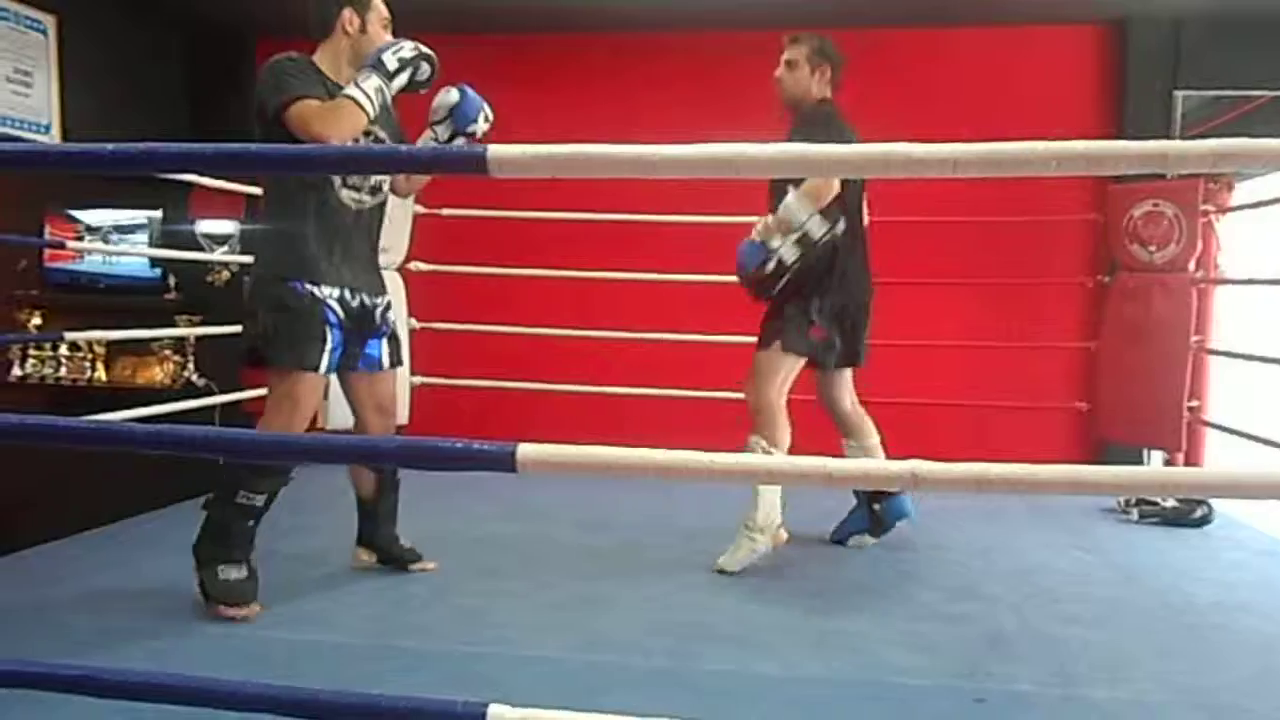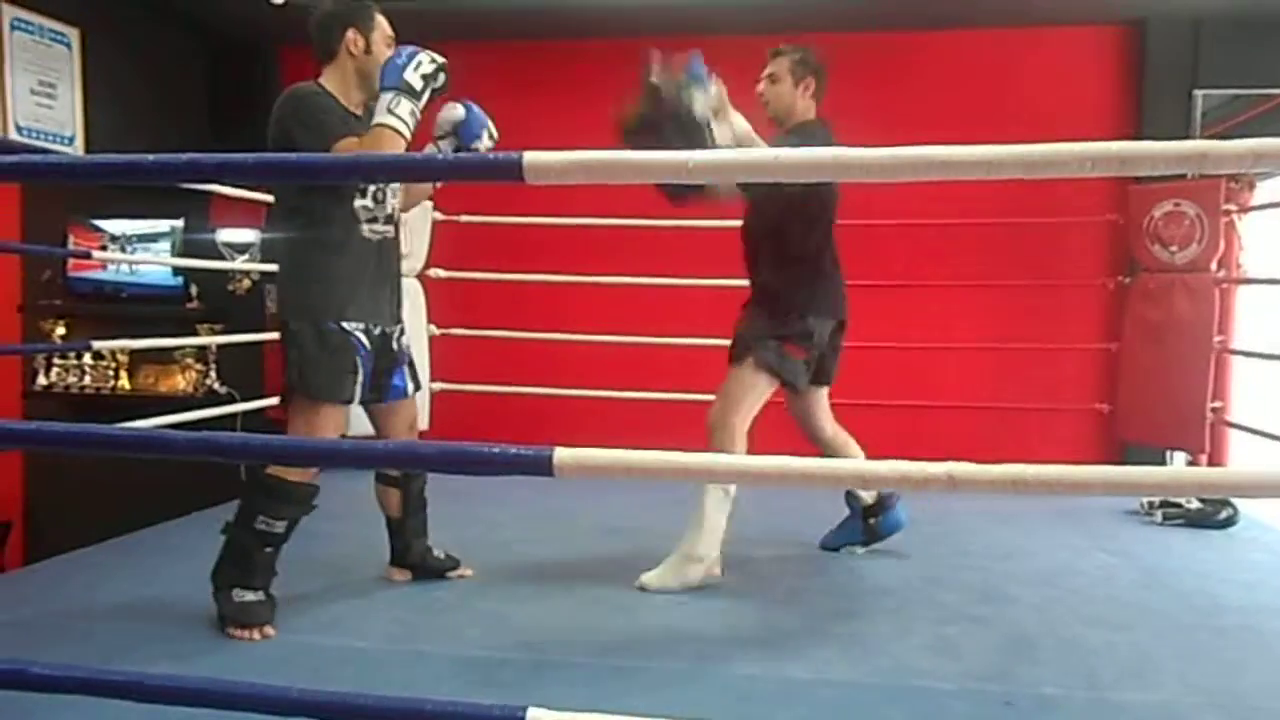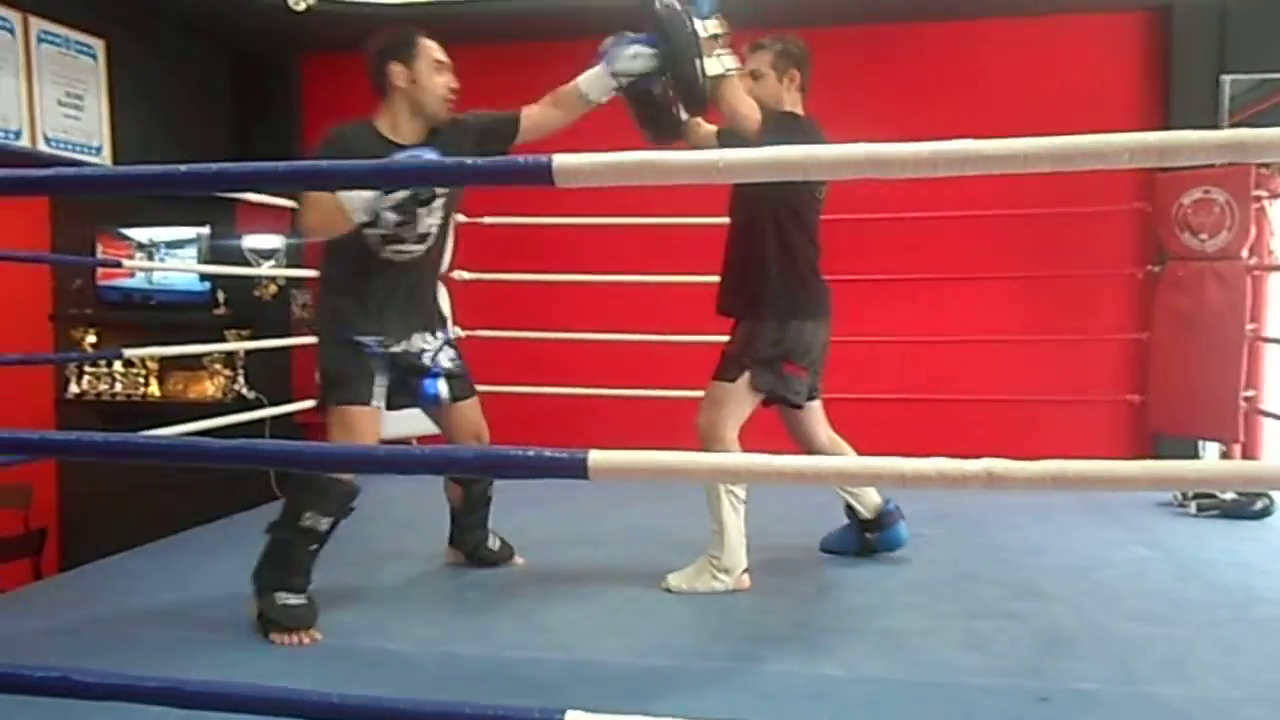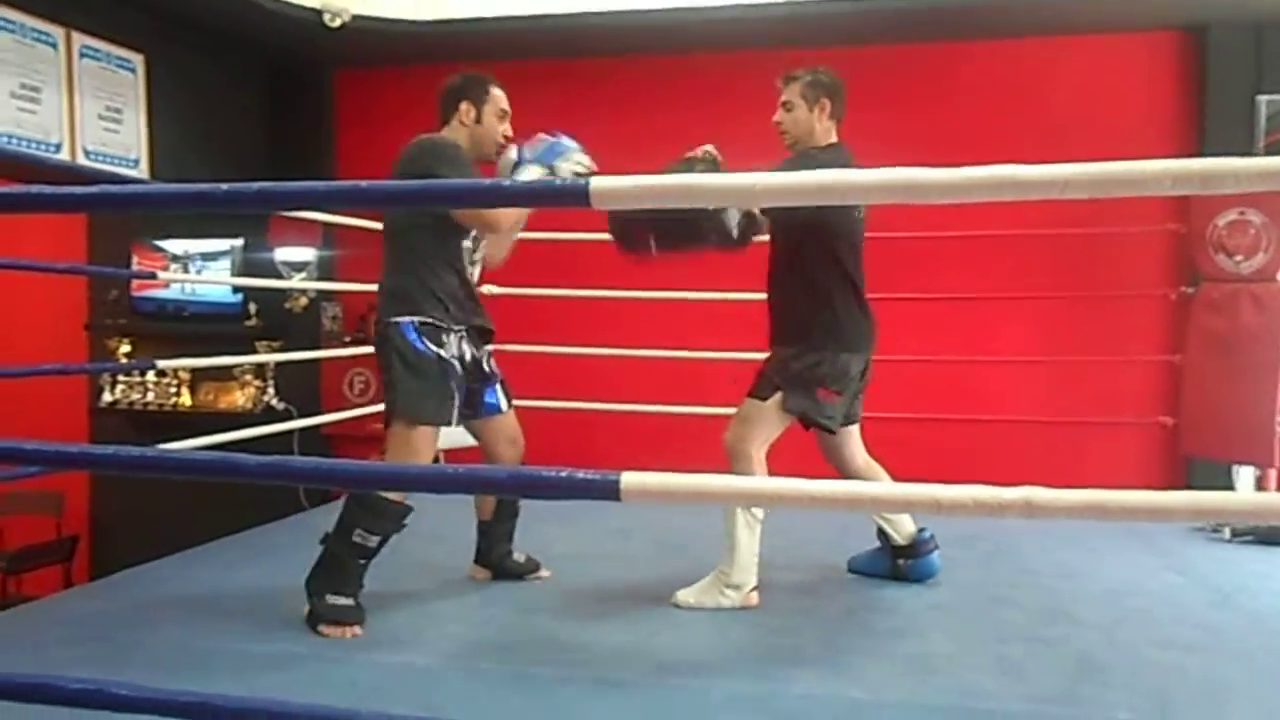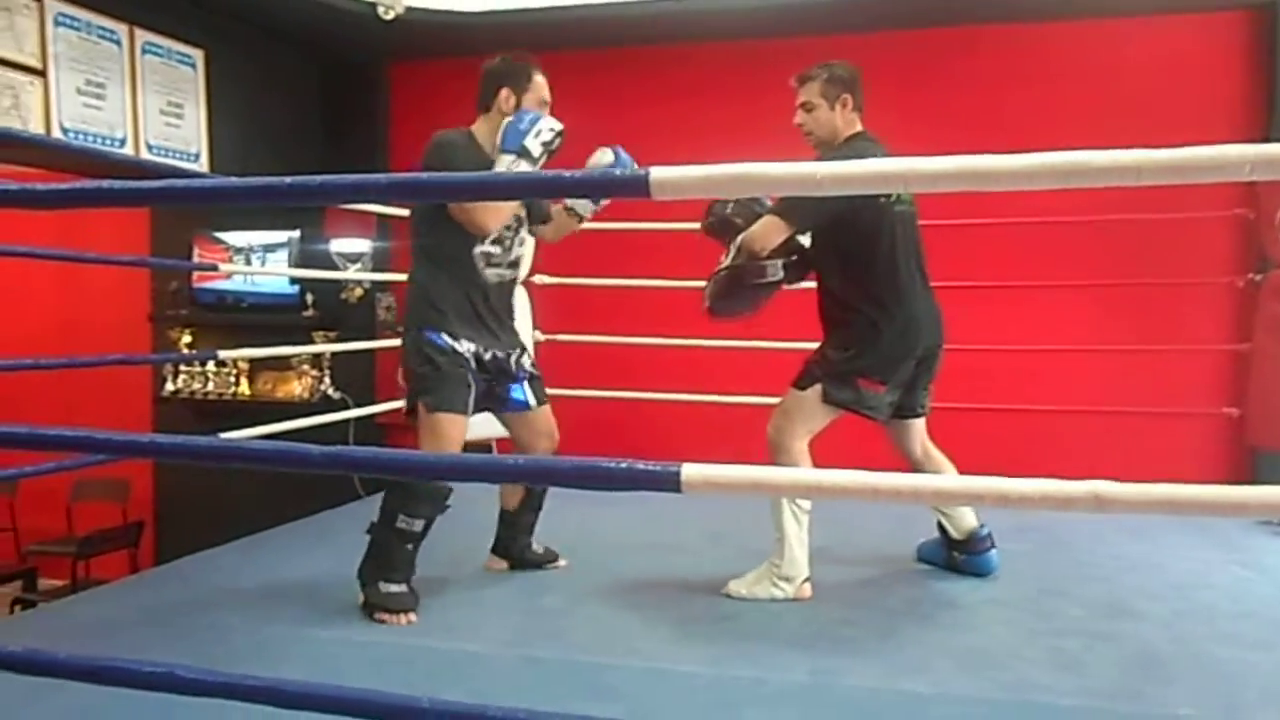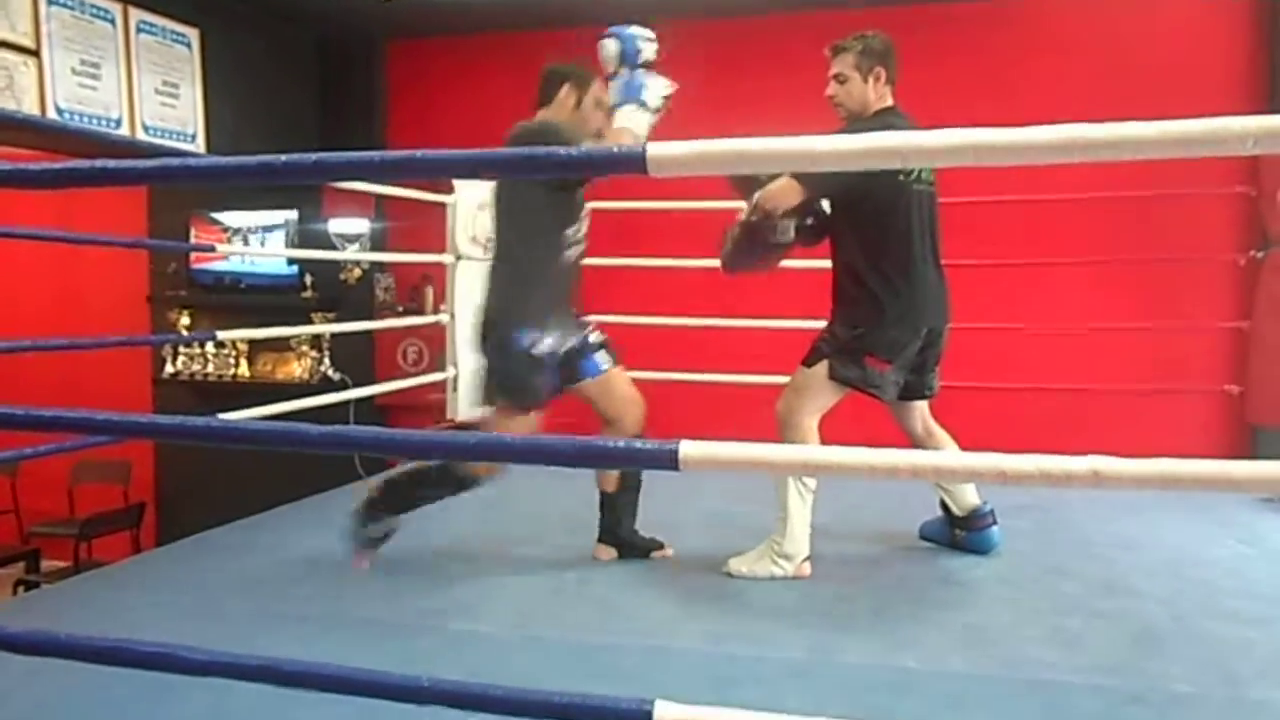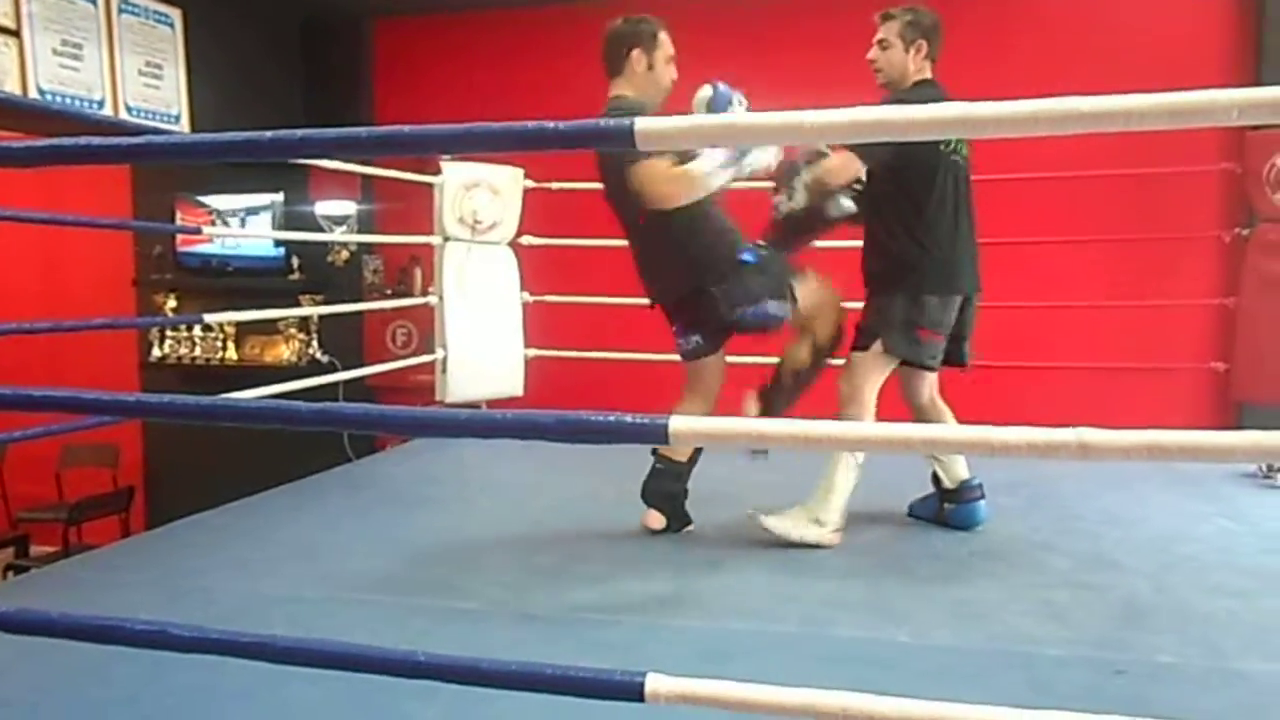
dt=0.5s
person 1, frame 1
left shoulder: (372, 98)
right shoulder: (287, 73)
left elbow: (405, 181)
right elbow: (327, 132)
left wrist: (446, 129)
right wrist: (382, 72)
left hip: (362, 280)
right hip: (302, 278)
left knee: (378, 413)
right knee: (291, 414)
left ankle: (377, 539)
right ankle: (222, 554)
person 1, frame 2
left shoulder: (365, 118)
right shoulder: (303, 105)
left elbow: (403, 193)
right elbow: (374, 164)
left wrist: (455, 142)
right wrist: (404, 92)
left hip: (378, 310)
right hip: (327, 312)
left knee: (402, 435)
right knee: (311, 447)
left ankle: (410, 552)
right ankle: (239, 581)
person 1, frame 3
left shoulder: (458, 137)
right shoulder: (346, 145)
left elbow: (547, 113)
right elbow: (313, 226)
left wrist: (609, 72)
right wrist: (380, 190)
left hip: (422, 326)
right hip: (357, 328)
left knee: (470, 438)
right knee: (351, 452)
left ankle: (469, 538)
right ankle: (280, 585)
person 1, frame 4
left shoulder: (471, 169)
right shoulder: (429, 153)
left elbow: (499, 242)
right elbow: (495, 222)
left wrist: (534, 167)
right wrist: (533, 169)
left hip: (460, 332)
right hip: (419, 330)
left knee: (507, 446)
right knee: (409, 463)
left ankle: (494, 555)
right ankle: (332, 586)
person 1, frame 5
left shoulder: (514, 171)
right shoulder: (448, 150)
left elbow: (551, 228)
right elbow: (483, 219)
left wrist: (592, 192)
right wrist: (519, 157)
left hip: (496, 333)
right hip: (444, 331)
left knee: (541, 440)
right knee: (442, 452)
left ankle: (511, 545)
right ankle: (384, 575)
person 1, frame 6
left shoulder: (543, 133)
right shoulder: (539, 133)
right elbow: (618, 153)
left wrist: (633, 79)
right wrist: (635, 105)
left hip: (557, 320)
right hip: (523, 325)
left knee: (629, 412)
left ankle: (618, 535)
right ankle: (381, 509)
person 1, frame 7
left shoulder: (619, 122)
right shoulder: (632, 121)
right elbow: (667, 192)
right wrist: (735, 157)
left hip: (679, 283)
right hip: (719, 267)
left knee: (702, 390)
right knee: (823, 309)
left ankle: (662, 503)
right ankle: (772, 410)
person 2, frame 1
left shoulder: (816, 122)
right shoulder: (837, 130)
left elbow: (823, 187)
left wrist: (771, 231)
right wrist: (783, 235)
left hip: (820, 283)
right hip: (845, 281)
left knee: (765, 390)
right knee: (838, 396)
left ankle: (764, 523)
right ankle: (881, 497)
person 2, frame 2
left shoulder: (812, 140)
right shoulder: (791, 144)
left elbow: (766, 156)
right elbow: (745, 187)
left wrist: (715, 116)
left hip: (799, 306)
right hip: (801, 305)
left knee: (727, 418)
right knee: (814, 420)
left ankle: (698, 556)
right ankle: (875, 507)
person 2, frame 3
left shoulder: (797, 137)
right shoulder: (773, 139)
left elbow: (739, 117)
right elbow: (699, 137)
left wrist: (710, 50)
left hip: (782, 314)
right hip: (786, 310)
left knee: (716, 423)
right knee: (808, 428)
left ankle: (727, 564)
right ankle: (879, 519)
person 2, frame 4
left shoulder: (822, 165)
right shoulder: (826, 171)
right elbow: (772, 222)
left hip: (821, 340)
right hip: (838, 336)
left knee: (743, 441)
right knee: (845, 453)
left ankle: (737, 581)
right ankle: (912, 546)
person 2, frame 5
left shoulder: (839, 168)
right shoulder: (882, 163)
left elbow: (762, 240)
left wrist: (733, 256)
right wrist: (785, 250)
left hip: (874, 335)
right hip: (917, 329)
left knee: (786, 433)
right knee: (913, 441)
left ankle: (789, 574)
right ankle: (972, 542)
person 2, frame 6
left shoulder: (864, 139)
right shoulder: (910, 138)
left elbow: (778, 199)
left wrist: (751, 214)
right wrist: (808, 216)
left hip: (880, 313)
right hip: (923, 308)
left knee: (795, 411)
right knee: (916, 419)
left ankle: (788, 552)
right ankle: (974, 519)
person 2, frame 7
left shoulder: (906, 110)
right shoulder: (940, 112)
left elbow: (840, 171)
left wrist: (795, 194)
right wrist: (838, 198)
left hip: (916, 280)
right hip: (949, 276)
left knee: (857, 388)
right knee: (920, 391)
left ankle: (822, 517)
right ankle: (962, 495)
